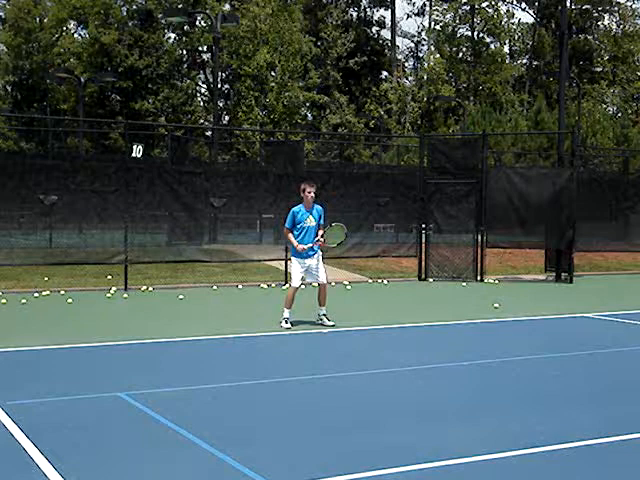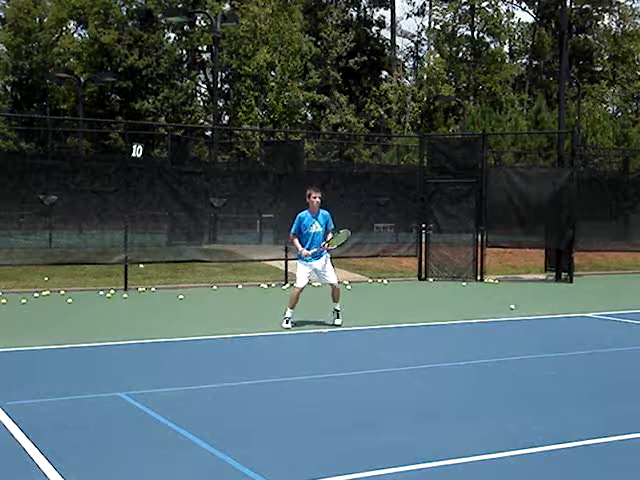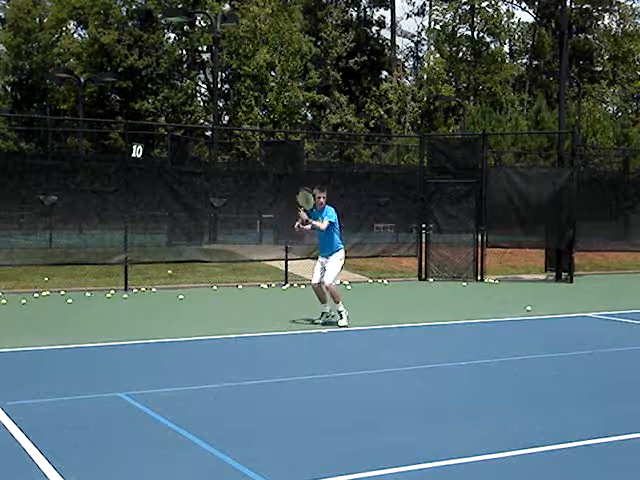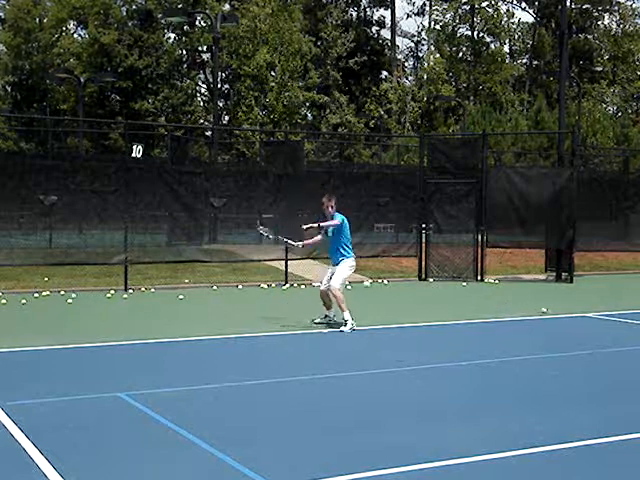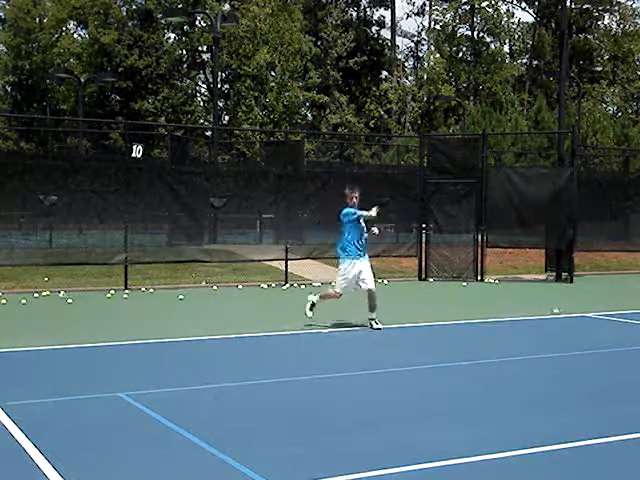
dt=0.4s
person 1, frame 1
left shoulder: (319, 210)
right shoulder: (295, 211)
right elbow: (287, 231)
left wrist: (319, 237)
right wrist: (296, 245)
left hip: (315, 254)
right hip: (298, 256)
left knee: (323, 283)
right knee: (294, 285)
left ankle: (321, 315)
right ankle: (285, 317)
person 1, frame 2
left shoulder: (326, 215)
right shoulder: (301, 217)
left elbow: (330, 233)
right elbow: (293, 236)
left wrist: (327, 243)
right wrist: (300, 249)
left hip: (322, 257)
right hip: (305, 259)
left knee: (334, 284)
right knee: (299, 287)
left ankle: (337, 311)
right ankle: (288, 316)
person 1, frame 3
left shoulder: (330, 211)
right shoulder: (314, 211)
left elbow: (323, 227)
right elbow: (313, 227)
left wrist: (306, 218)
right wrist: (301, 227)
left hip: (336, 253)
right hip: (324, 255)
left knee: (328, 284)
right knee: (315, 283)
left ankle: (342, 312)
right ankle: (327, 312)
person 1, frame 4
left shoulder: (340, 218)
right shoulder: (327, 224)
left elbow: (334, 223)
right elbow: (322, 236)
left wrist: (315, 225)
right wrist: (304, 243)
left hip: (347, 260)
right hip: (335, 262)
left knee: (335, 288)
right knee: (323, 290)
left ankle: (349, 321)
right ankle: (329, 315)
person 1, frame 5
left shoulder: (358, 213)
right shoulder: (346, 212)
right elbow: (371, 214)
left wrist: (373, 230)
right wrist: (373, 210)
left hip: (362, 258)
right hip: (348, 260)
left knee: (371, 290)
right knee: (337, 292)
left ankle: (372, 318)
right ankle: (314, 299)
